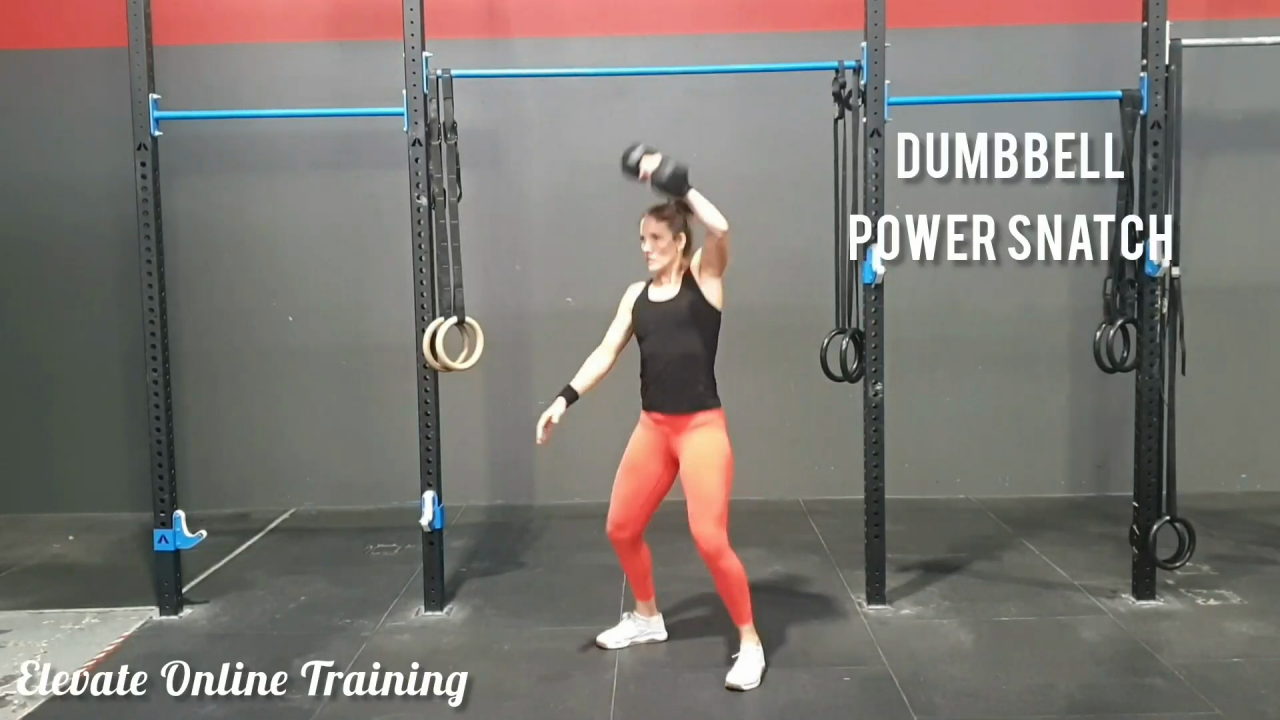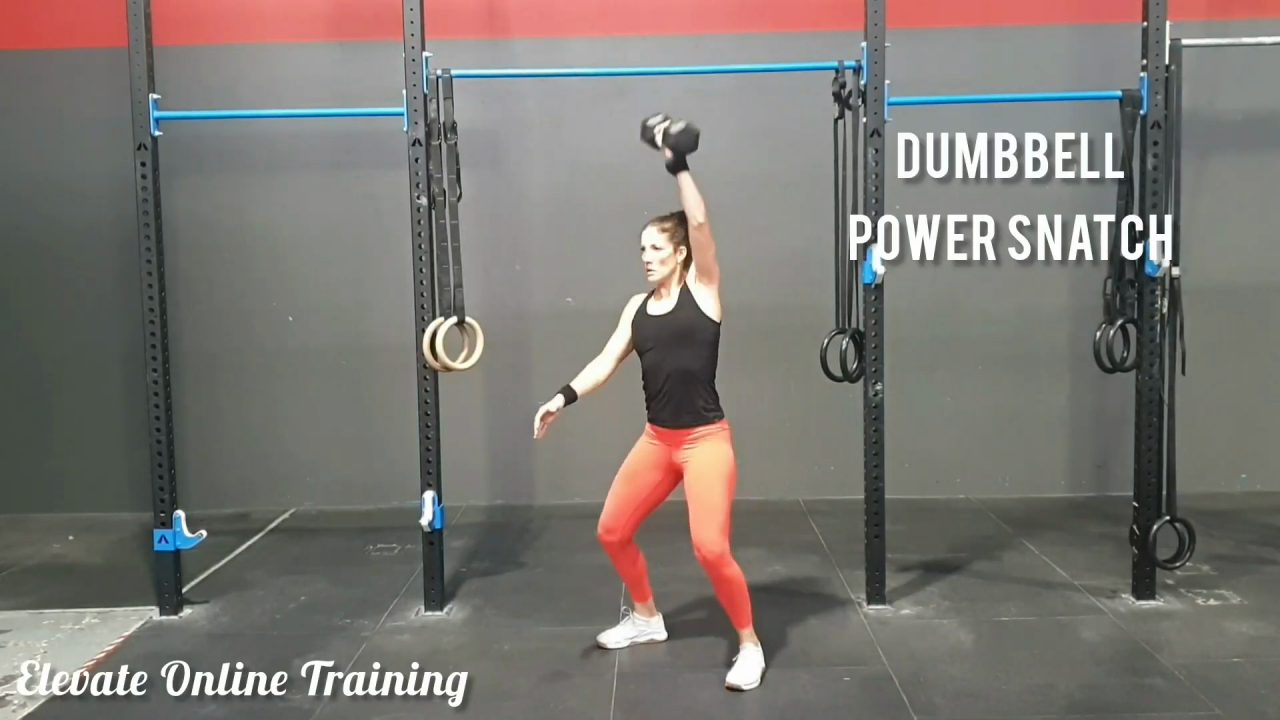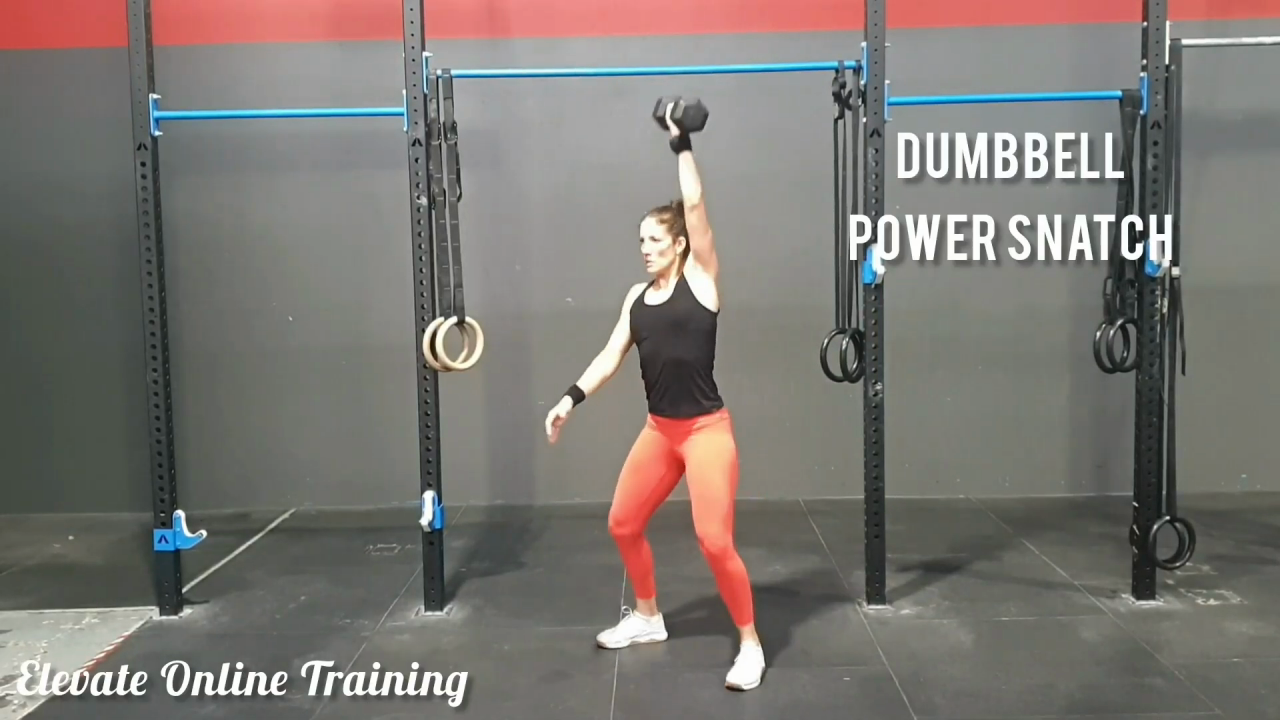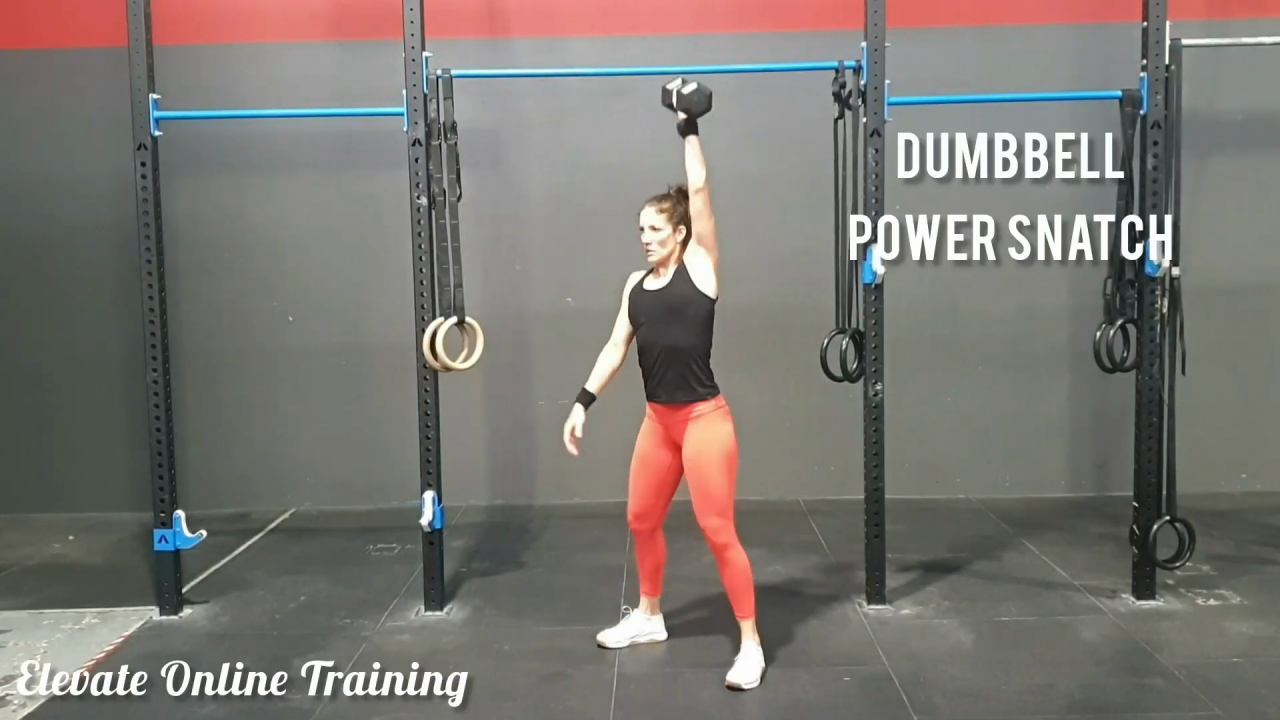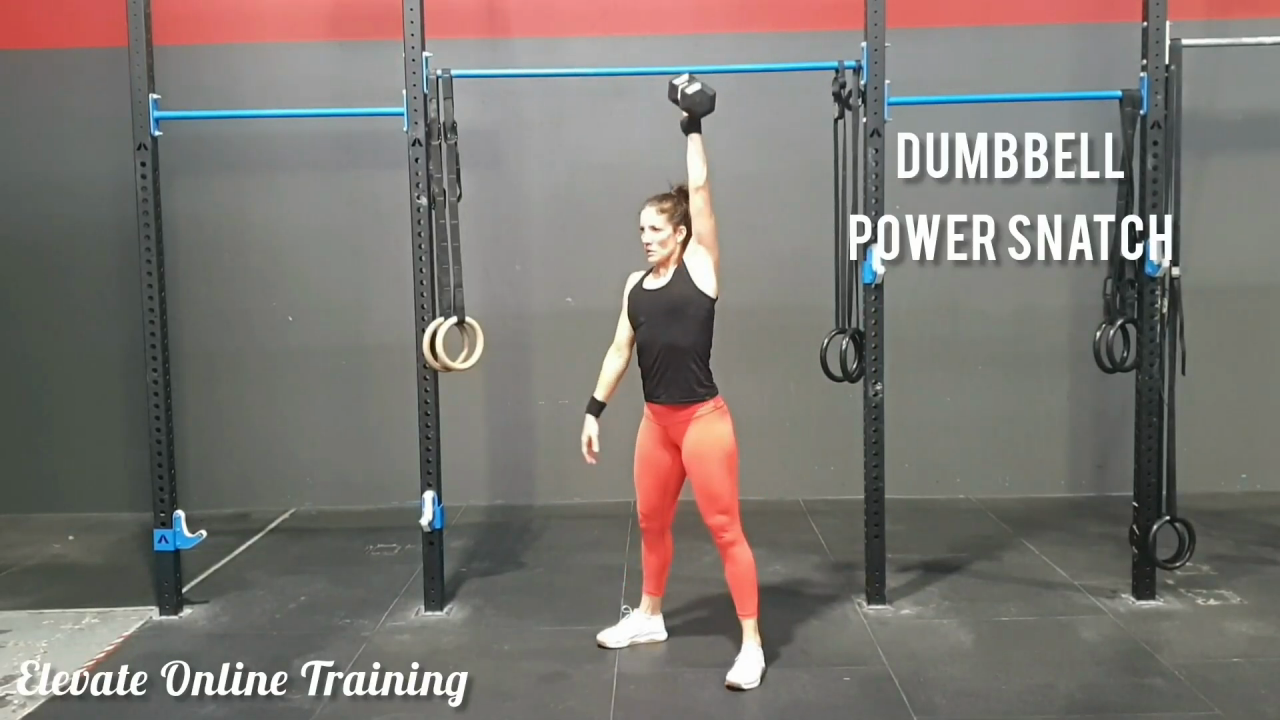
dt=0.1s
person 1, frame 1
left shoulder: (706, 277)
right shoulder: (636, 297)
left elbow: (719, 230)
right elbow: (606, 353)
left wrist: (674, 188)
right wrist: (564, 399)
left hip: (701, 428)
right hip: (653, 427)
left knee: (710, 541)
right knee: (621, 527)
left ankle: (750, 646)
right ankle: (646, 618)
person 1, frame 2
left shoulder: (702, 290)
right shoulder: (638, 306)
left elbow: (699, 223)
right elbow: (607, 360)
left wrist: (677, 165)
right wrist: (563, 398)
left hip: (705, 440)
right hip: (656, 440)
left knee: (711, 550)
right knee: (613, 531)
left ankle: (751, 648)
right ankle: (645, 618)
person 1, frame 3
left shoulder: (700, 277)
right shoulder: (637, 296)
left elbow: (696, 207)
right elbow: (611, 355)
left wrist: (680, 144)
right wrist: (571, 398)
left hip: (706, 430)
right hip: (658, 431)
left knee: (715, 543)
right knee: (622, 524)
left ankle: (750, 646)
right ankle: (646, 617)
person 1, frame 4
left shoulder: (698, 265)
right shoulder: (635, 285)
left elbow: (698, 191)
right elbow: (616, 348)
left wrist: (688, 128)
right wrist: (582, 403)
left hip: (703, 419)
right hip: (657, 420)
left knee: (718, 532)
right knee: (642, 523)
left ankle: (751, 644)
right ankle: (648, 617)
person 1, frame 5
left shoulder: (699, 265)
right shoulder: (635, 285)
left elbow: (700, 189)
right elbow: (620, 350)
left wrist: (692, 126)
right wrist: (593, 410)
left hip: (703, 420)
right hip: (656, 421)
left knee: (724, 529)
right knee: (651, 522)
left ankle: (751, 645)
right ankle: (648, 616)
